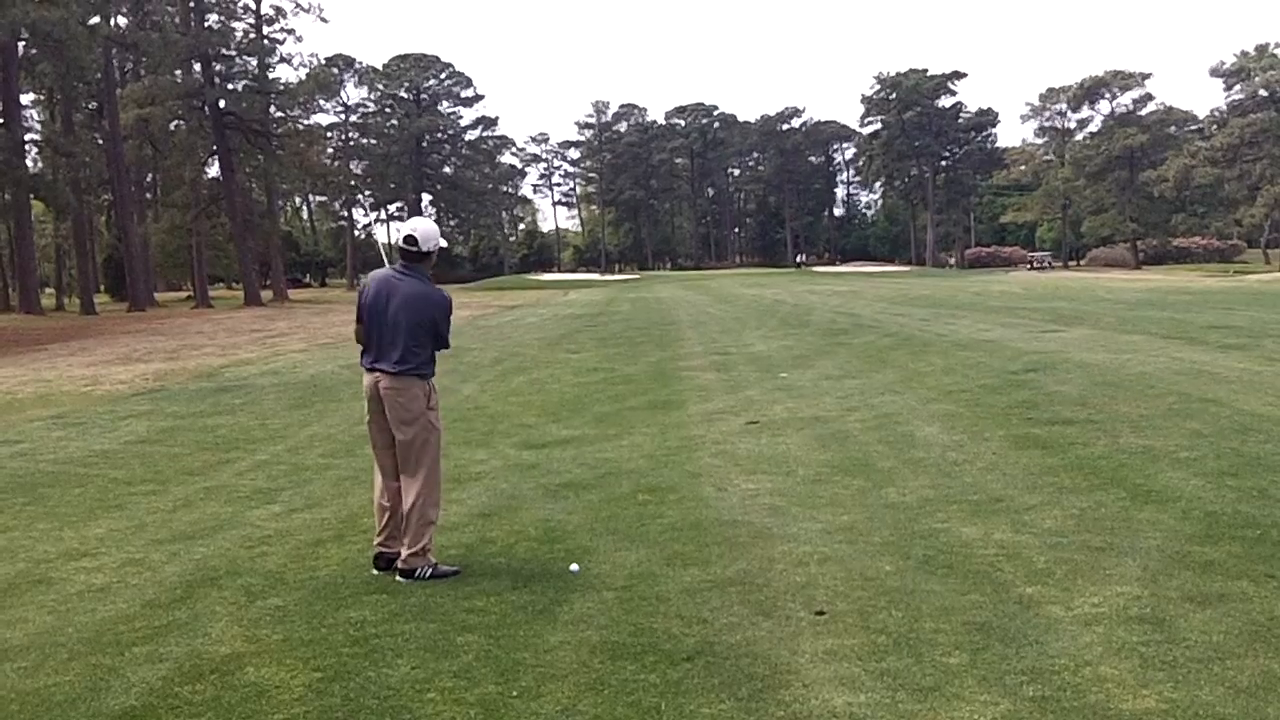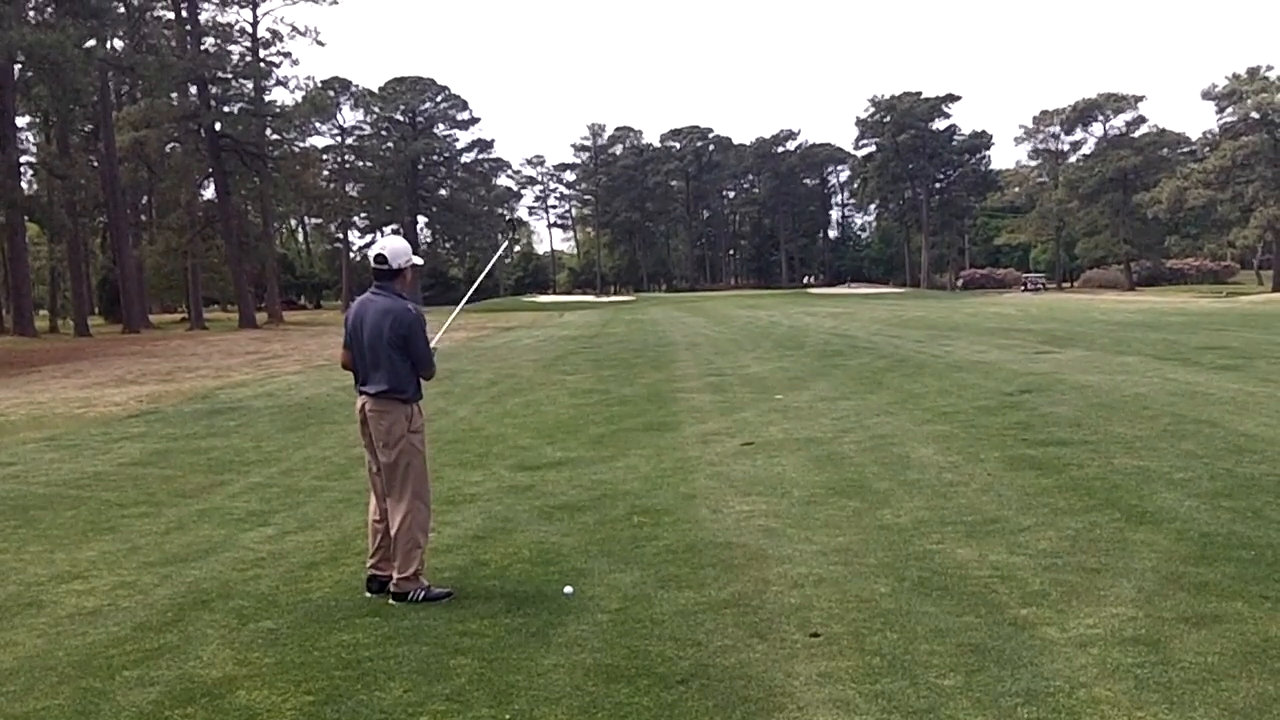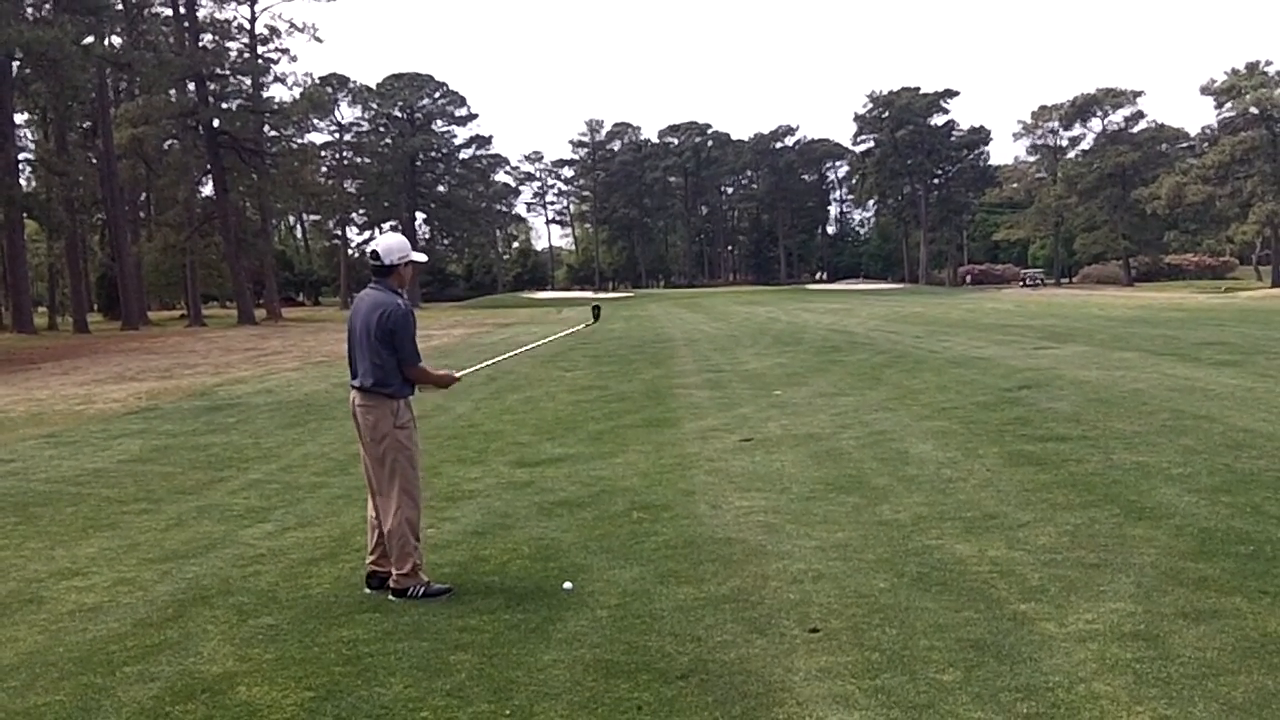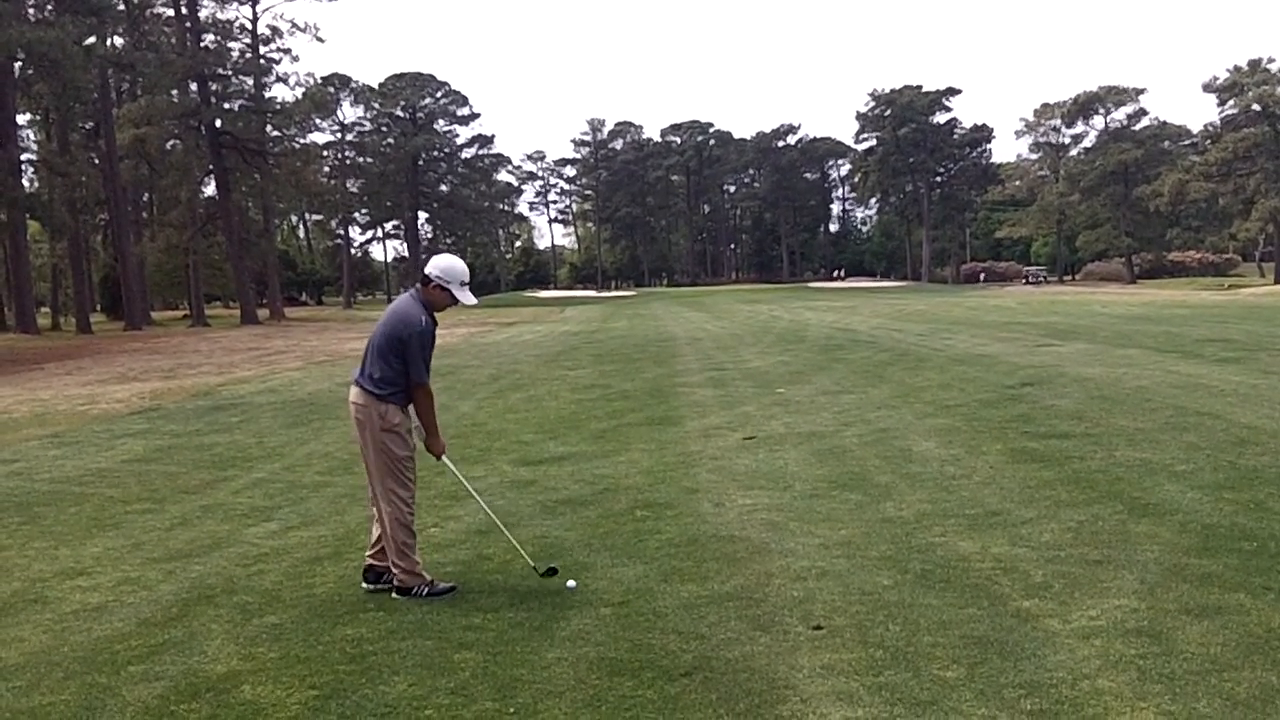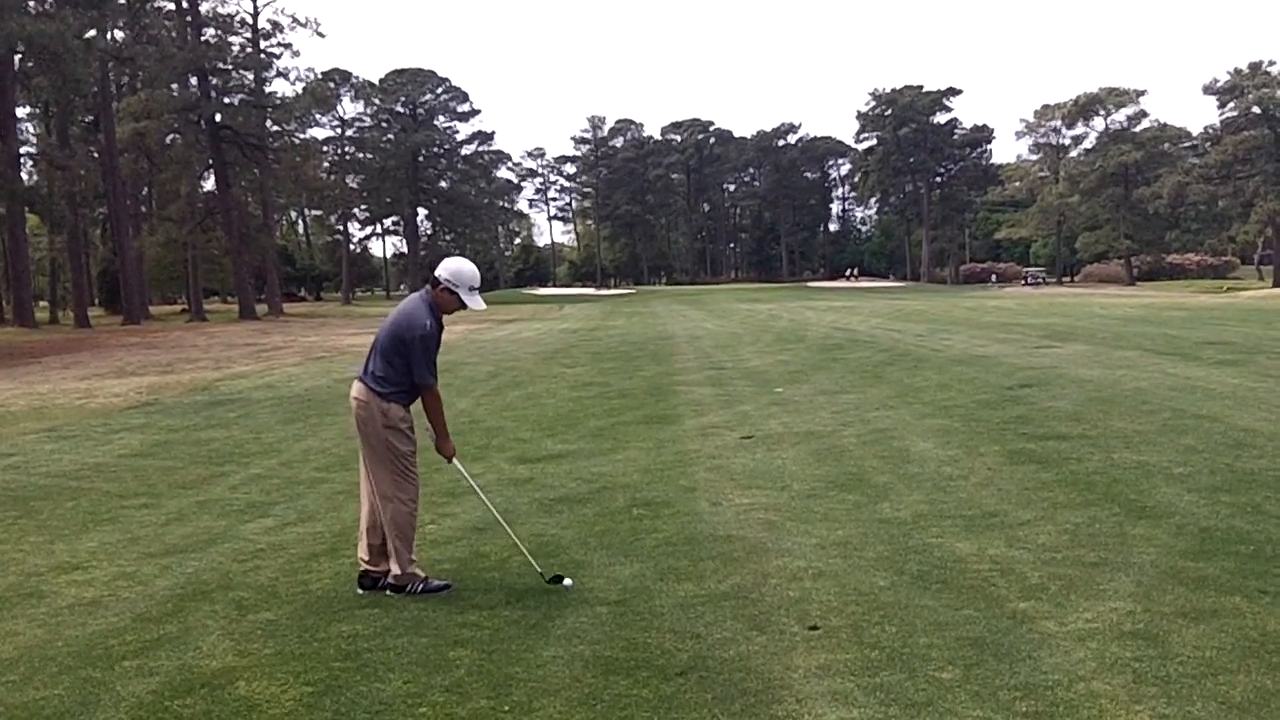
dt=1s
person 1, frame 1
left shoulder: (372, 282)
right shoulder: (437, 299)
left elbow: (360, 335)
left hip: (374, 380)
right hip: (411, 388)
left knee: (387, 471)
right knee: (419, 475)
left ankle: (387, 550)
right ankle: (414, 560)
person 1, frame 2
left shoulder: (357, 307)
right shoulder: (407, 313)
left elbow: (347, 361)
right elbow: (427, 372)
right wrist: (424, 357)
left hip: (367, 404)
right hip: (397, 411)
left knee: (383, 494)
right knee: (409, 497)
left ankle: (380, 573)
right ankle: (406, 582)
person 1, frame 3
left shoulder: (361, 301)
right shoulder: (397, 309)
right elbow: (411, 369)
left wrist: (425, 377)
right wrist: (440, 379)
left hip: (363, 399)
right hip: (387, 407)
left knee: (381, 491)
right knee: (402, 493)
left ankle: (379, 569)
right ankle: (406, 578)
person 1, frame 4
left shoulder: (408, 303)
right shoulder: (418, 323)
right elbow: (420, 386)
left wrist: (423, 428)
right wrist: (432, 435)
left hip: (370, 399)
right hip: (382, 408)
left knee: (386, 492)
right knee: (397, 494)
left ankle: (378, 566)
right ankle: (408, 578)
person 1, frame 5
left shoulder: (418, 304)
right shoulder: (422, 324)
right elbow: (428, 388)
right wrist: (443, 438)
left hip: (370, 397)
right hip: (383, 405)
left knee: (378, 491)
right knee: (400, 491)
left ankle: (373, 569)
right ankle: (403, 575)
